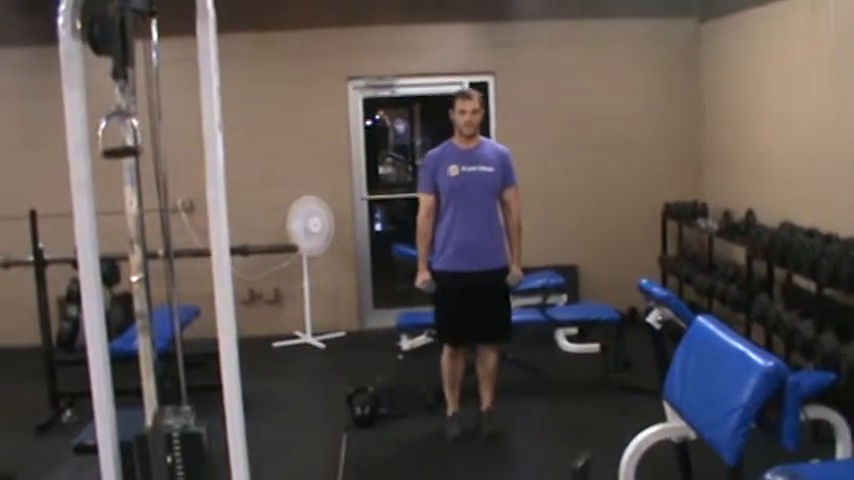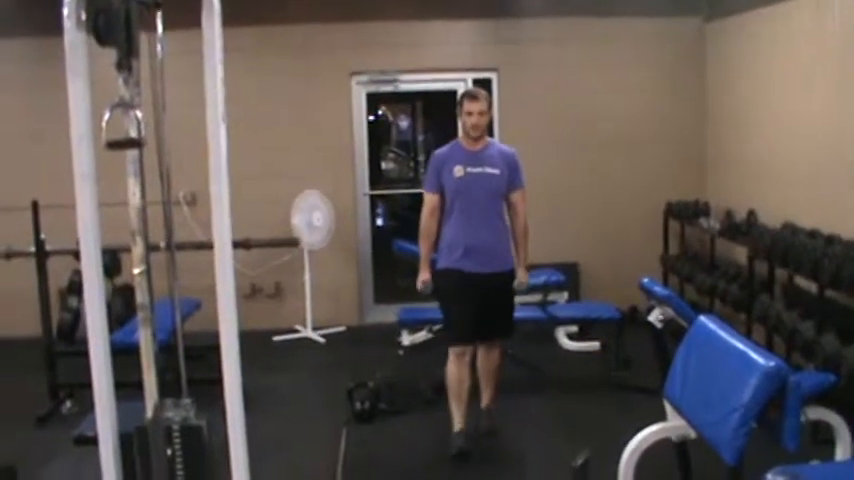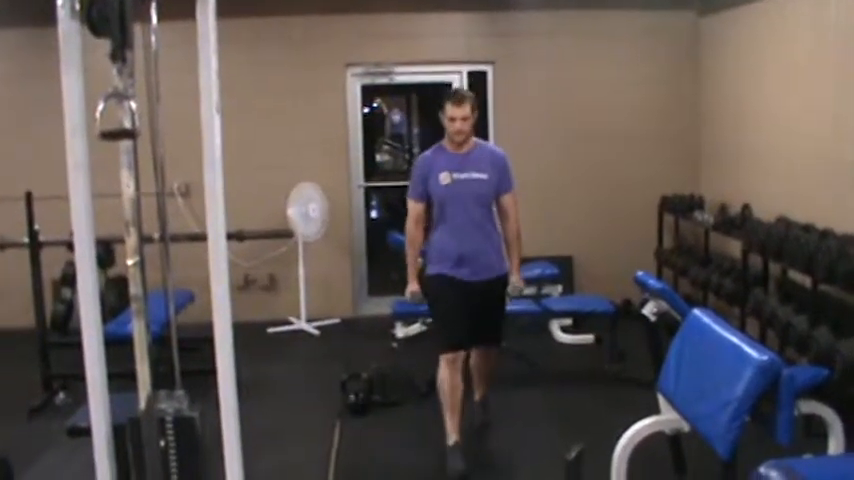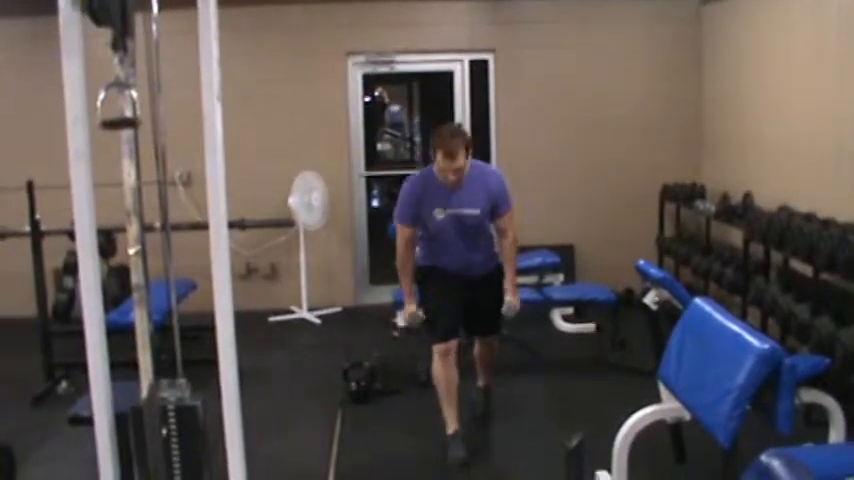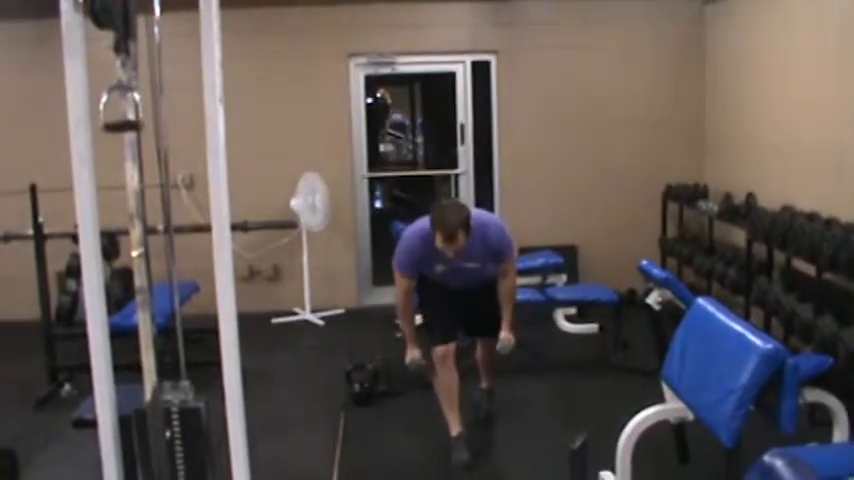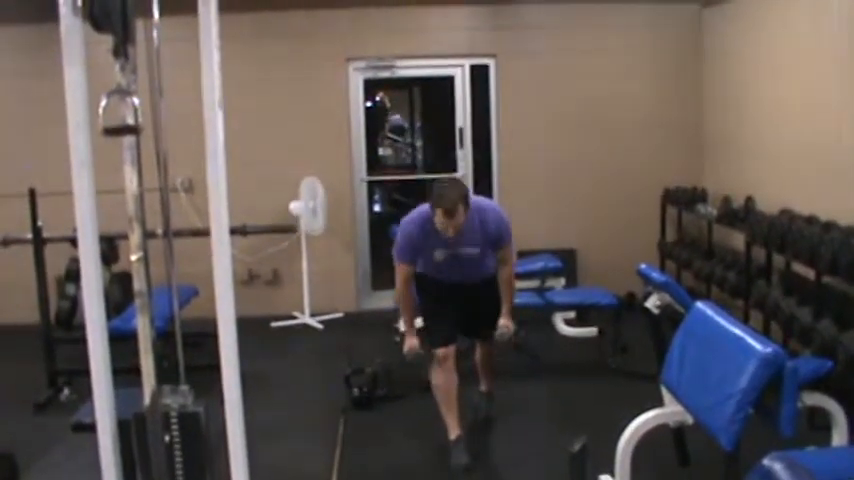
dt=0.3s
person 1, frame 1
left shoulder: (499, 156)
right shoulder: (436, 159)
left elbow: (511, 211)
right elbow: (426, 215)
left wrist: (516, 261)
right wrist: (423, 266)
left hip: (492, 267)
right hip: (450, 268)
left knee: (489, 343)
right knee: (453, 345)
left ankle: (486, 409)
right ankle: (453, 411)
person 1, frame 2
left shoulder: (506, 157)
right shoulder: (442, 158)
left elbow: (518, 213)
right elbow: (430, 213)
left wrist: (522, 263)
right wrist: (424, 265)
left hip: (498, 267)
right hip: (455, 268)
left knee: (491, 342)
right knee: (459, 349)
left ankle: (486, 406)
right ankle: (457, 428)
person 1, frame 3
left shoulder: (495, 159)
right shoulder: (426, 163)
left elbow: (509, 216)
right elbow: (415, 222)
left wrist: (515, 268)
right wrist: (412, 276)
left hip: (490, 272)
right hip: (445, 274)
left knee: (486, 346)
right knee: (451, 356)
left ankle: (480, 398)
right ankle: (452, 440)
person 1, frame 4
left shoulder: (491, 181)
right shoulder: (415, 187)
left elbow: (507, 234)
right elbow: (405, 245)
left wrist: (510, 287)
right wrist: (409, 298)
left hip: (484, 271)
right hip: (438, 273)
left knee: (487, 337)
right knee: (444, 347)
left ankle: (483, 386)
right ankle: (453, 429)
person 1, frame 5
left shoulder: (493, 230)
right shoulder: (413, 241)
left elbow: (507, 276)
right elbow: (404, 293)
left wrist: (507, 326)
right wrist: (411, 344)
left hip: (481, 284)
right hip: (436, 286)
left knee: (488, 341)
right knee: (443, 353)
left ankle: (486, 388)
right ankle: (456, 433)
person 1, frame 6
left shoulder: (492, 217)
right shoulder: (412, 227)
left elbow: (506, 264)
right elbow: (404, 281)
left wrist: (506, 313)
right wrist: (410, 331)
left hip: (481, 282)
right hip: (436, 284)
left knee: (487, 343)
right knee: (443, 355)
left ankle: (485, 388)
right ankle: (455, 435)
